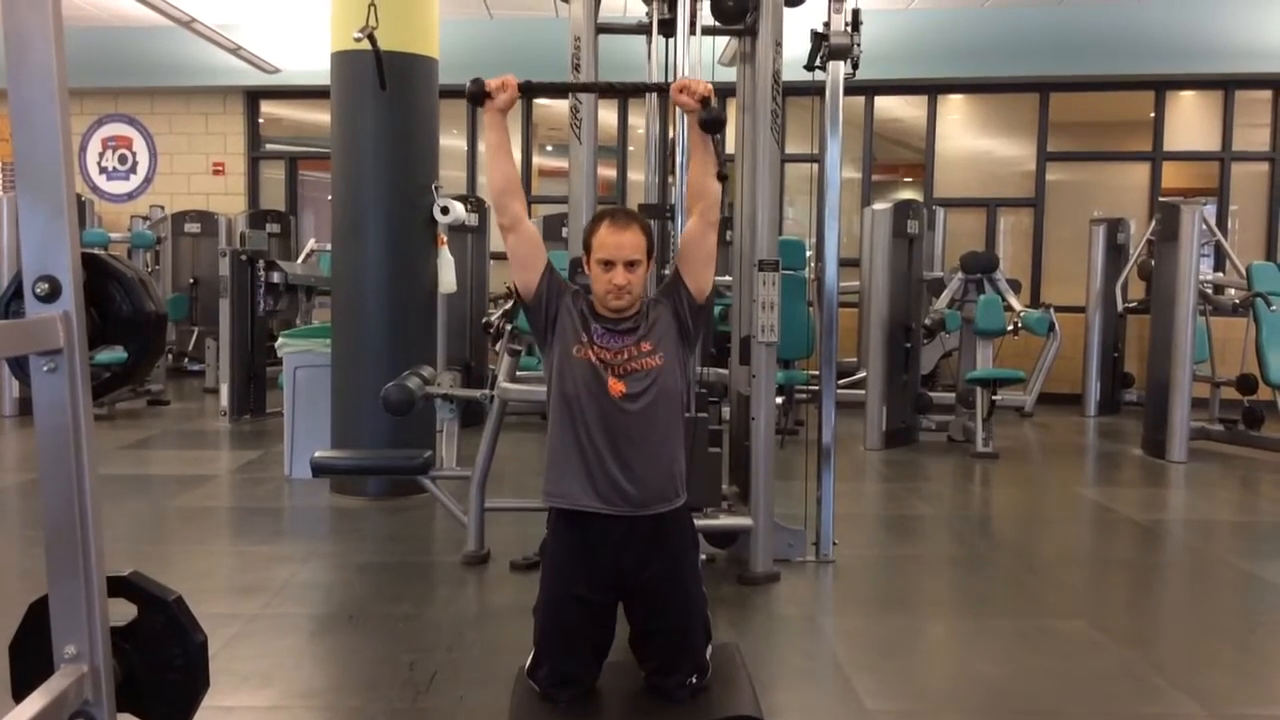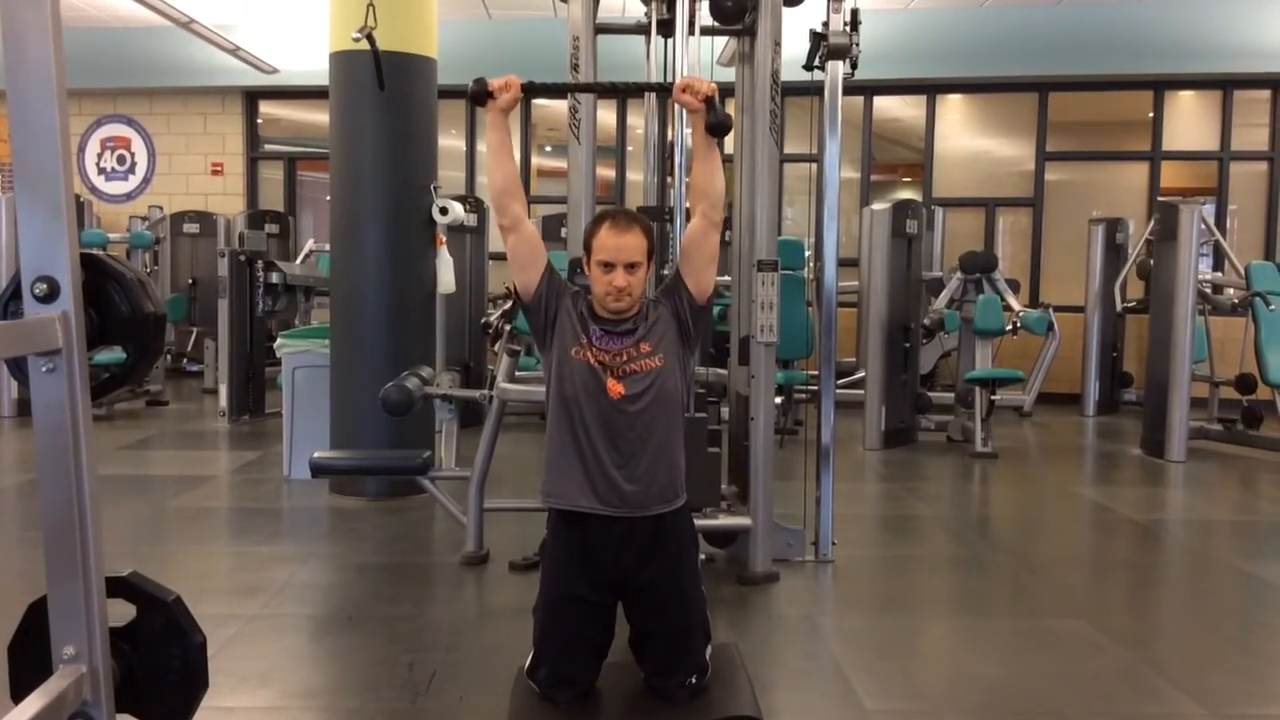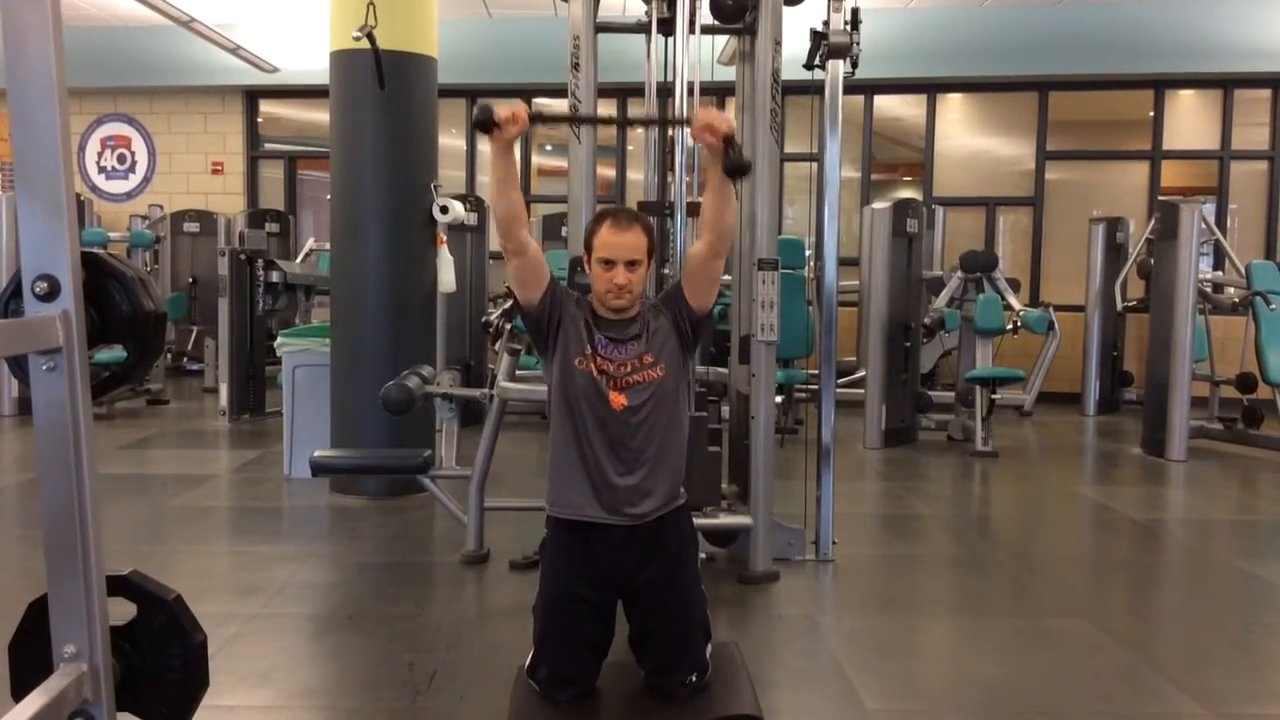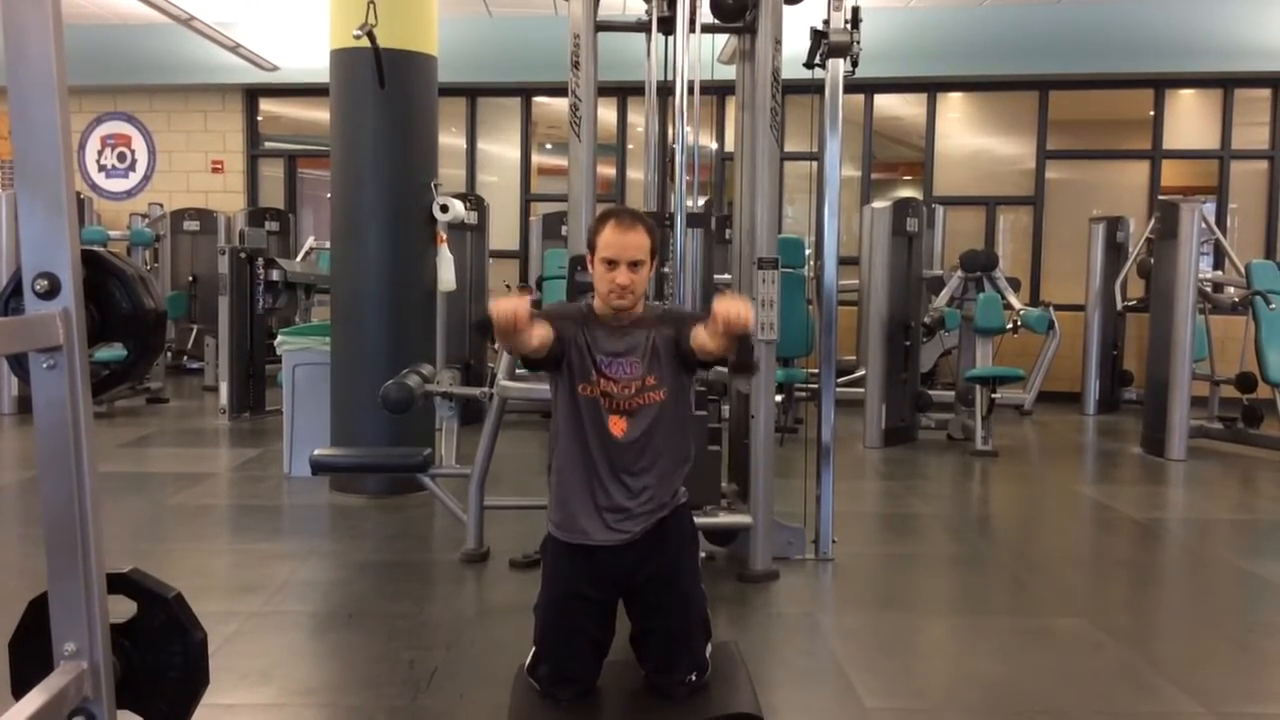
dt=0.4s
person 1, frame 1
left shoulder: (674, 317)
right shoulder: (558, 314)
left elbow: (704, 216)
right elbow: (511, 216)
left wrist: (698, 121)
right wrist: (496, 116)
left hip: (661, 525)
right hip: (577, 525)
left knee: (681, 681)
right knee: (559, 683)
left ankle: (652, 646)
right ankle: (591, 642)
person 1, frame 2
left shoulder: (675, 318)
right shoulder: (557, 316)
left elbow: (707, 217)
right elbow: (511, 216)
left wrist: (699, 119)
right wrist: (497, 117)
left hip: (661, 526)
right hip: (577, 526)
left knee: (680, 682)
right knee: (559, 685)
left ankle: (654, 647)
right ankle: (587, 646)
person 1, frame 3
left shoulder: (673, 323)
right shoulder: (560, 321)
left elbow: (714, 244)
right elbow: (514, 241)
left wrist: (714, 153)
right wrist: (503, 146)
left hip: (661, 527)
right hip: (577, 529)
left knee: (680, 679)
right knee: (560, 682)
left ankle: (650, 641)
right ankle: (589, 639)
person 1, frame 4
left shoulder: (674, 330)
right shoulder: (566, 329)
left elbow: (712, 340)
right elbow: (529, 337)
left wrist: (731, 319)
right wrist: (510, 319)
left hip: (661, 529)
right hip: (577, 534)
left knee: (681, 679)
right knee: (559, 682)
left ankle: (652, 641)
right ankle: (591, 638)
